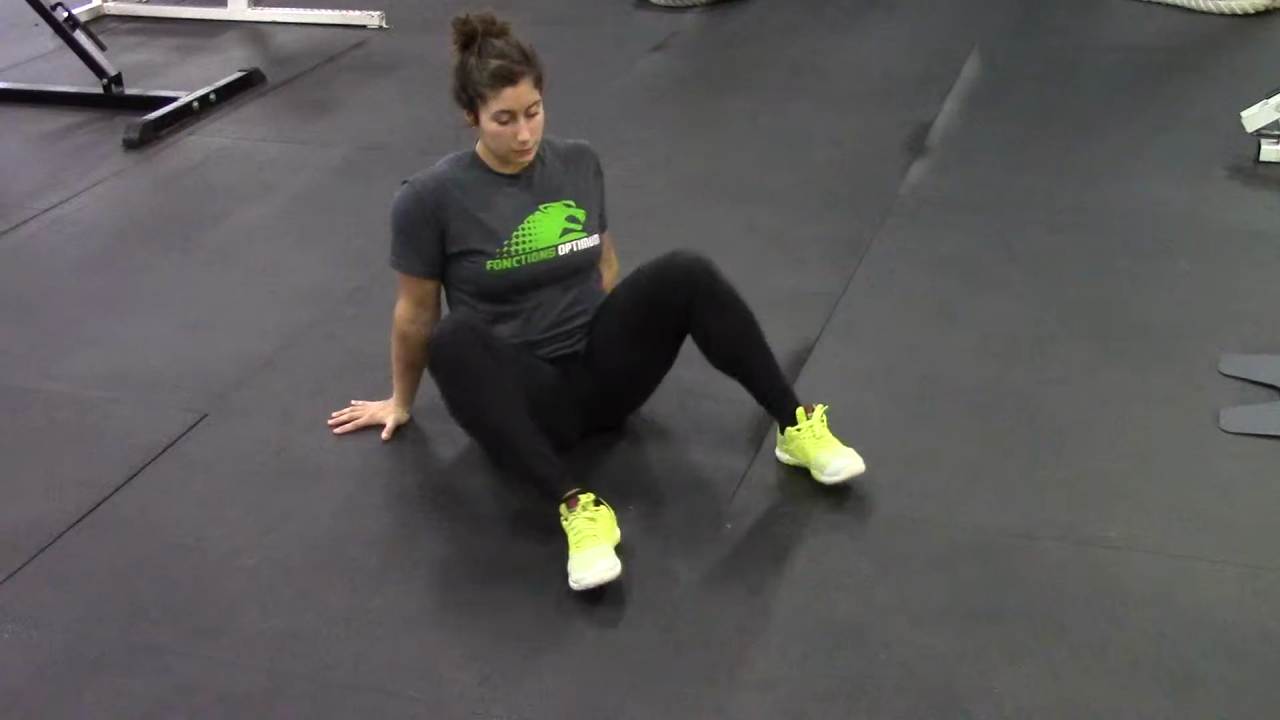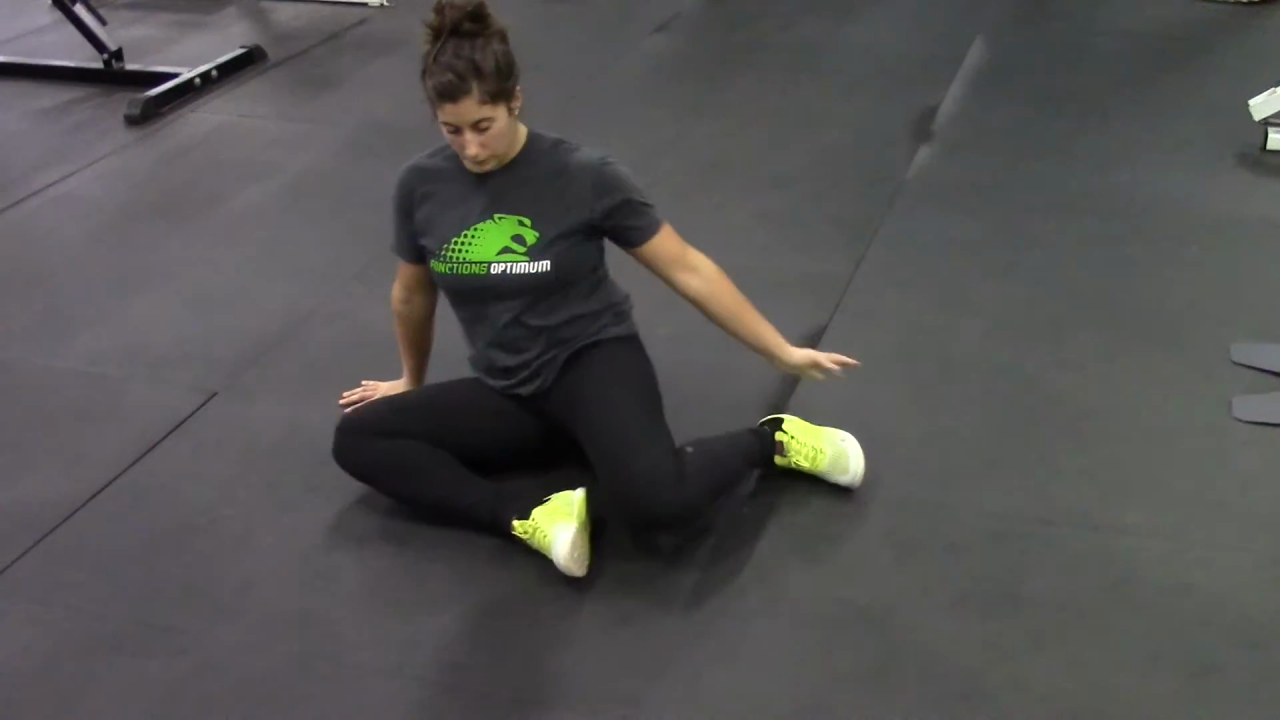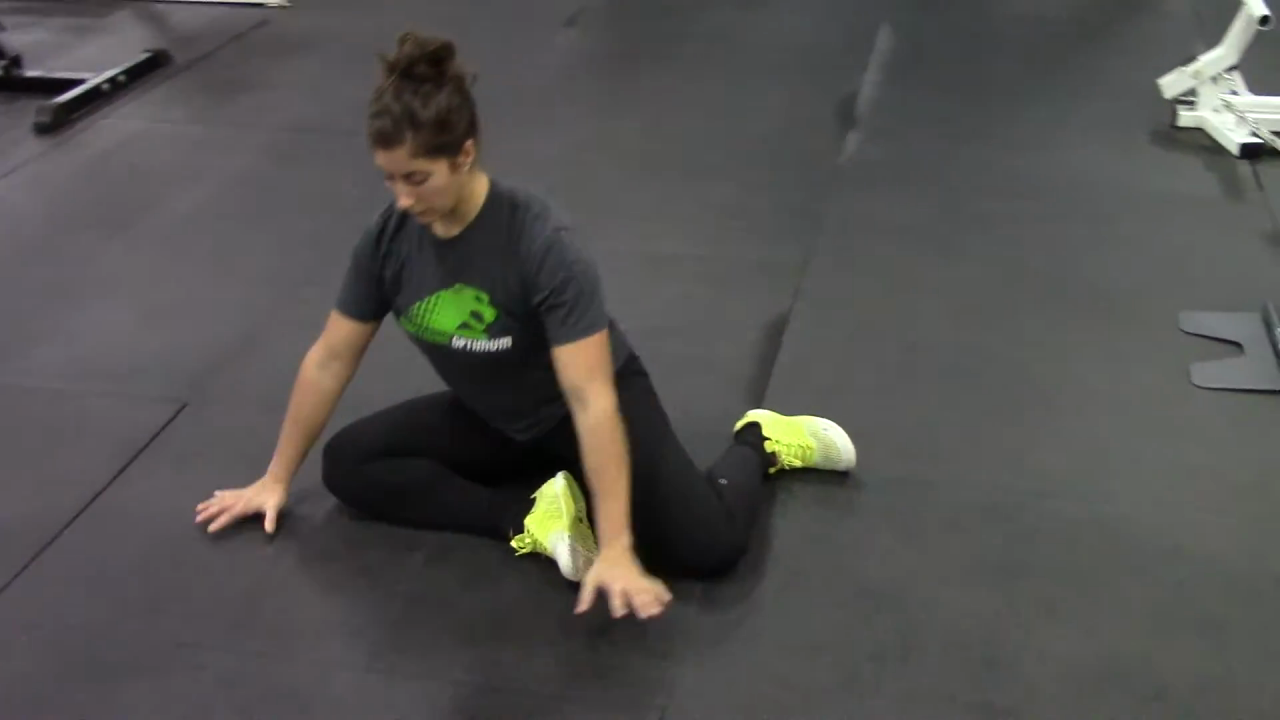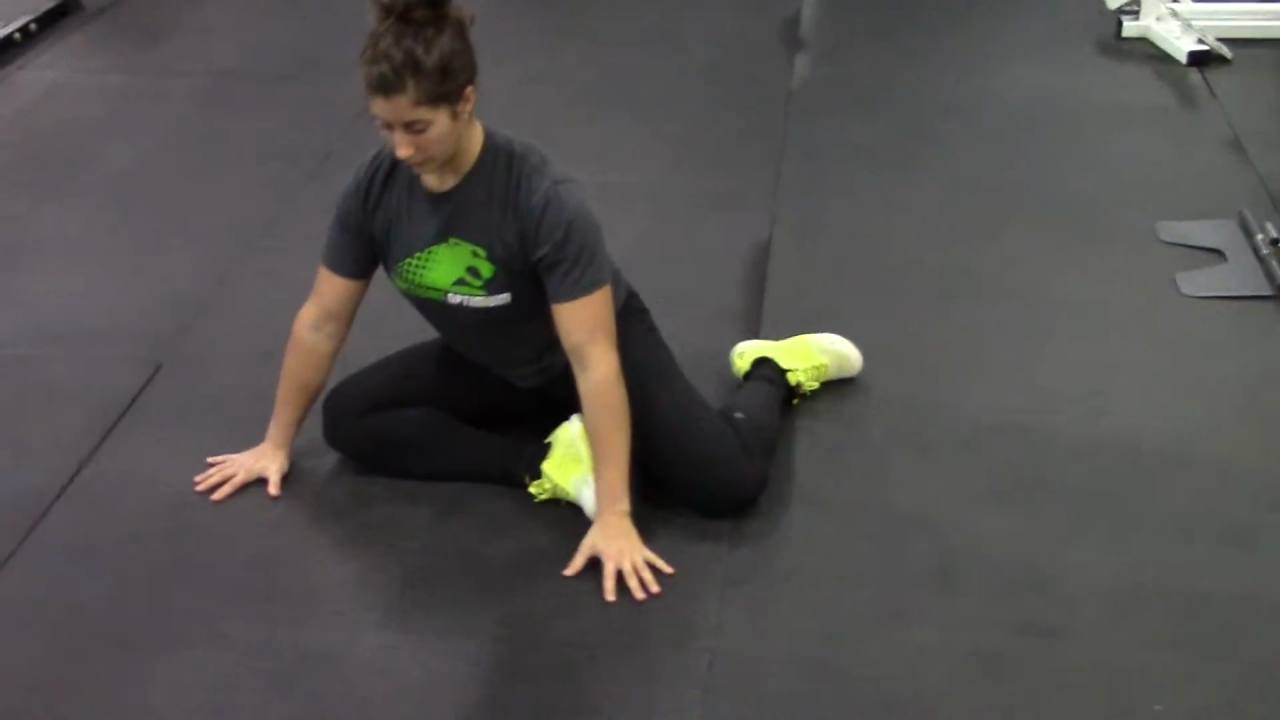
dt=0.7s
person 1, frame 1
left shoulder: (578, 161)
right shoulder: (432, 197)
right elbow: (416, 312)
right wrist: (401, 400)
left hip: (605, 367)
right hip: (524, 395)
left knee: (686, 273)
right knee: (447, 347)
left ankle: (796, 424)
right ankle: (576, 506)
person 1, frame 2
left shoulder: (583, 176)
right shoulder: (420, 184)
left elbow: (684, 267)
right elbow: (412, 294)
left wrist: (780, 350)
right wrist: (413, 380)
left hip: (592, 360)
right hip: (507, 394)
left knee: (658, 504)
right knee: (357, 438)
left ankle: (771, 439)
right ankle: (529, 512)
person 1, frame 3
left shoulder: (546, 247)
right shoulder: (388, 238)
left elbow: (592, 403)
right elbow: (329, 361)
left wrist: (617, 549)
right wrist: (276, 479)
left hip: (587, 400)
right hip: (493, 423)
left knee: (707, 545)
right knee: (346, 465)
left ankle: (759, 444)
right ankle: (528, 516)
person 1, frame 4
left shoulder: (544, 198)
right shoulder: (375, 187)
left elbow: (594, 363)
right elbow: (322, 322)
left wrist: (614, 517)
right wrist: (276, 443)
left hip: (591, 343)
right hip: (487, 366)
left knee: (727, 483)
right knee: (347, 419)
left ankle: (771, 372)
right ankle: (545, 458)
